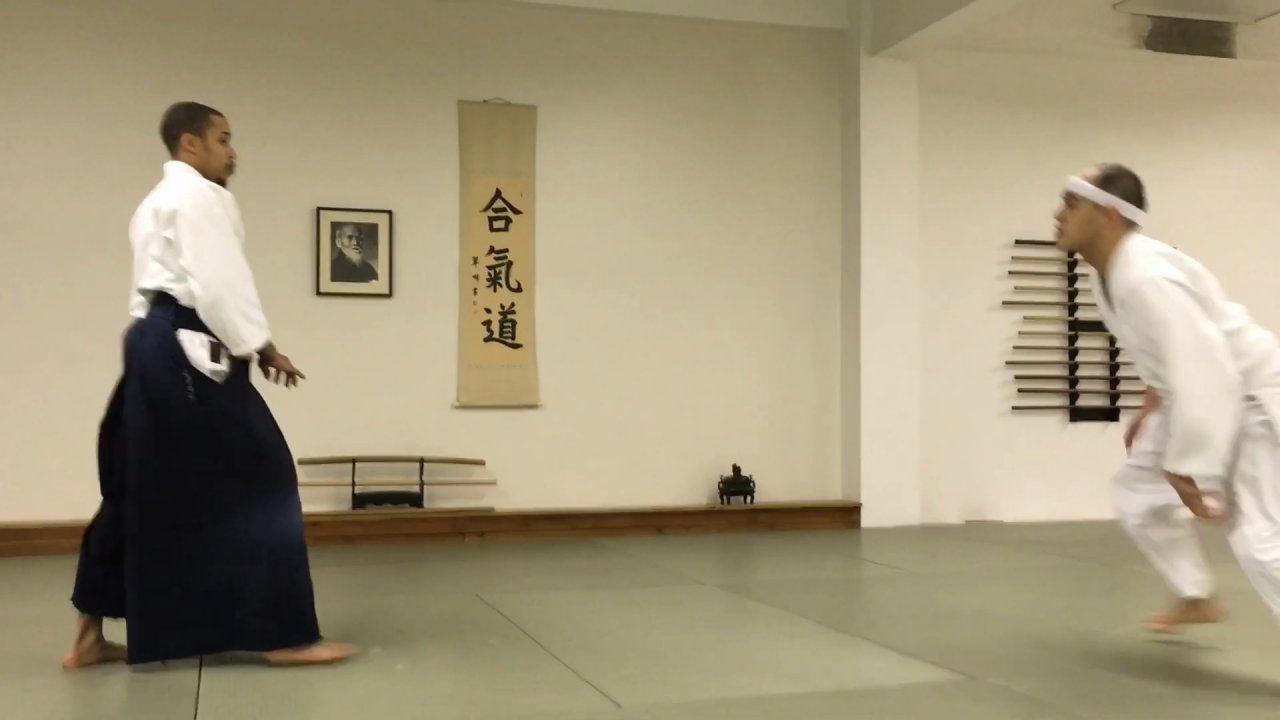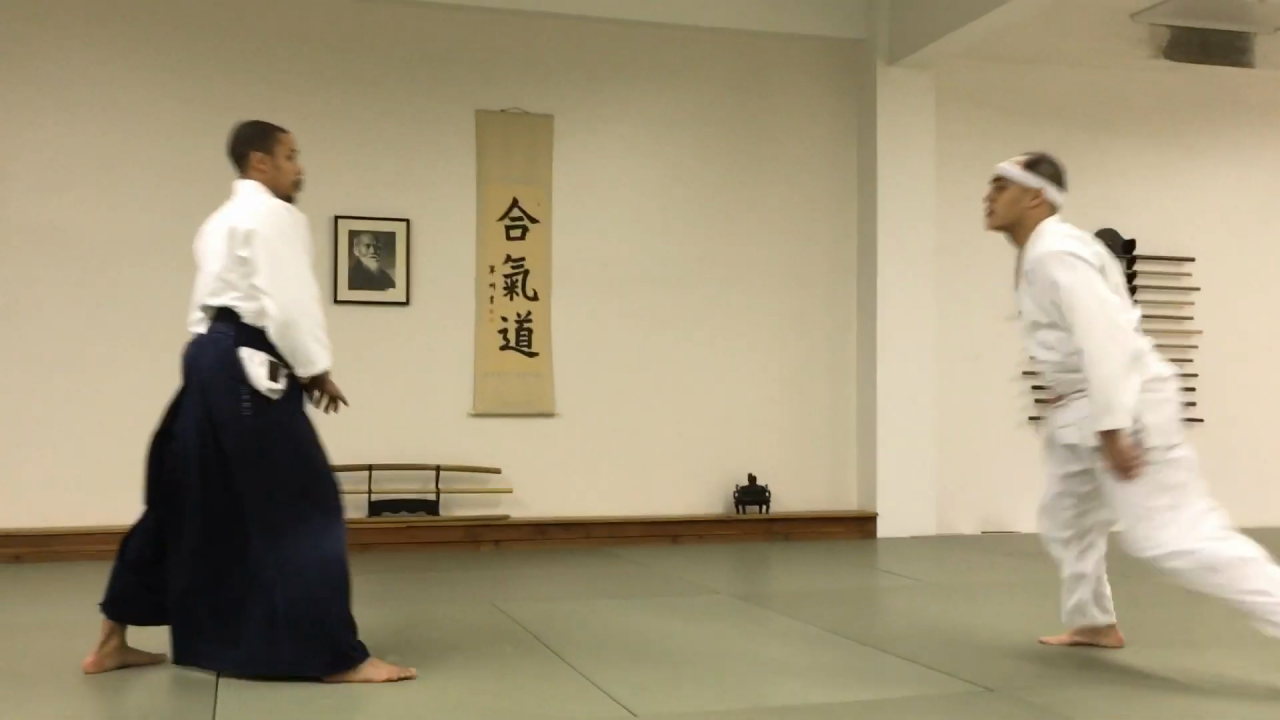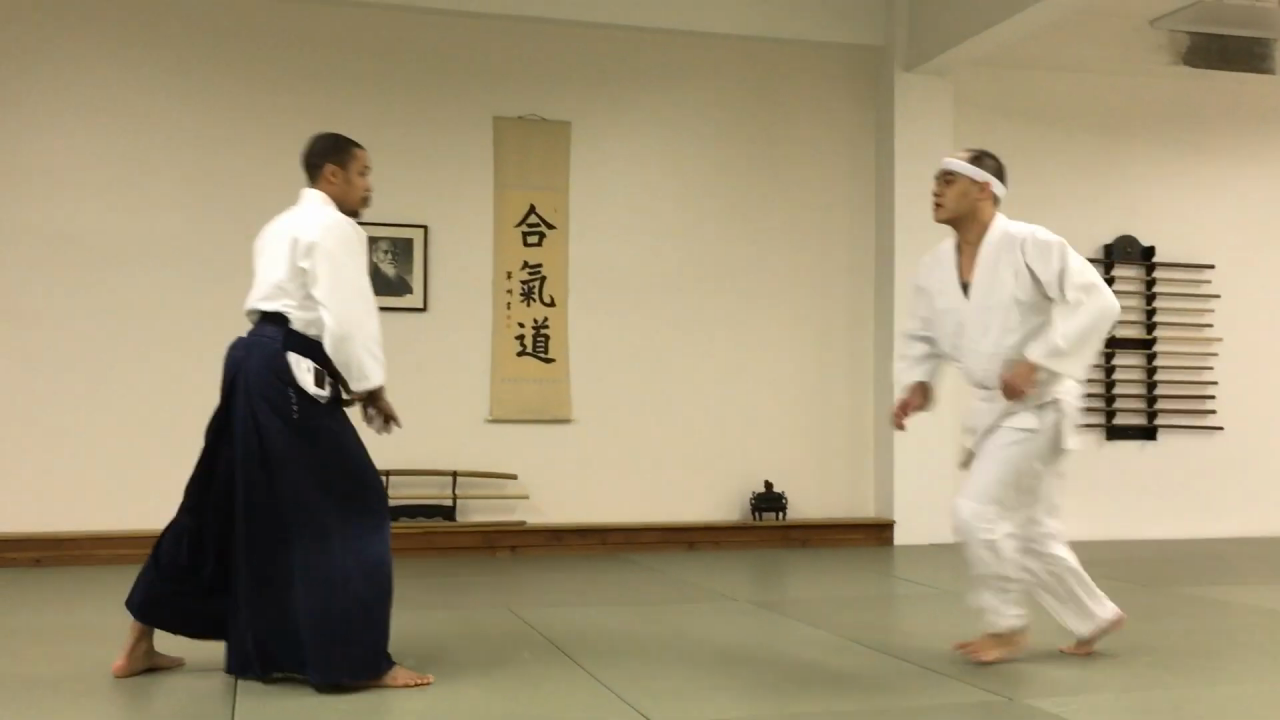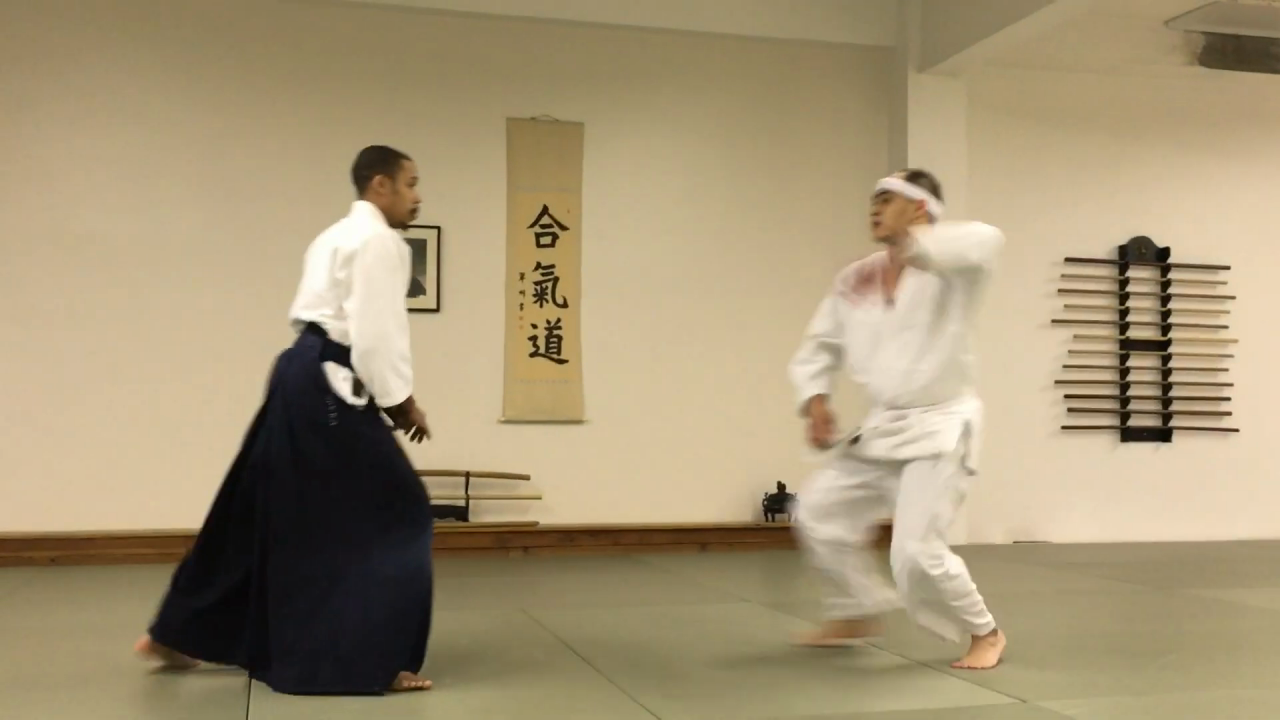
dt=0.2s
person 1, frame 1
left shoulder: (157, 202)
right shoulder: (201, 196)
right elbow: (221, 285)
right wrist: (262, 349)
left hip: (155, 347)
right hip: (189, 354)
left knee: (140, 491)
right knee: (258, 484)
left ankle: (88, 637)
right ankle: (287, 635)
person 1, frame 2
left shoulder: (221, 220)
right shoulder: (274, 216)
right elbow: (289, 305)
right wrist: (318, 373)
left hip: (211, 360)
right hip: (246, 369)
left knee: (183, 502)
right knee: (303, 506)
left ankle: (111, 642)
right ankle: (336, 656)
person 1, frame 3
left shoulder: (283, 225)
right shoulder: (335, 228)
right elbow: (347, 319)
left wrist: (341, 384)
right wrist: (373, 390)
left hip: (256, 364)
right hip: (288, 376)
left knee: (220, 506)
right knee: (349, 510)
left ankle: (140, 644)
right ankle: (359, 660)
person 1, frame 4
left shoulder: (338, 236)
right shoulder: (378, 241)
right elbow: (376, 334)
left wrist: (386, 398)
right wrist: (403, 401)
left hip: (302, 376)
right hip: (327, 387)
left knee: (255, 512)
right knee: (395, 516)
left ankle: (169, 636)
right ankle: (373, 662)
person 2, frame 1
left shoulder: (1146, 280)
right shoulder: (1108, 271)
left elbow: (1200, 376)
left wrist: (1188, 474)
right wrist: (1152, 403)
right hip: (1223, 398)
right knee: (1138, 489)
right ankle: (1195, 597)
person 2, frame 2
left shoulder: (1057, 257)
right shoulder: (1038, 255)
left elbow: (1108, 342)
left wrist: (1112, 431)
right wrist: (1067, 397)
left hip: (1127, 408)
right hip: (1090, 406)
left knee: (1168, 536)
right knee: (1064, 520)
right ankle: (1094, 622)
person 2, frame 3
left shoulder: (1028, 244)
right shoulder: (936, 266)
left elbow: (1096, 304)
right elbow: (922, 337)
left wrist: (1035, 362)
right wrist: (913, 387)
left hip: (1039, 404)
right hip: (995, 407)
left knee: (977, 516)
right knee: (1026, 530)
left ankle: (1008, 627)
right ankle: (1095, 618)
person 2, frame 4
left shoulder: (944, 259)
right shoulder: (855, 279)
left elbow: (983, 244)
right elbow: (818, 347)
left wrist: (900, 253)
right wrist: (815, 401)
left hip: (938, 430)
right hip: (883, 428)
left knee: (917, 552)
right knee: (817, 514)
left ankle: (984, 632)
right ankle: (860, 612)
